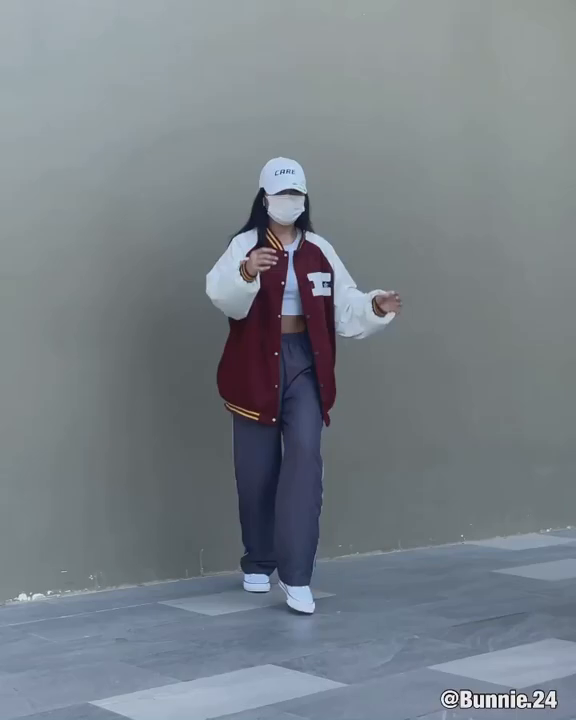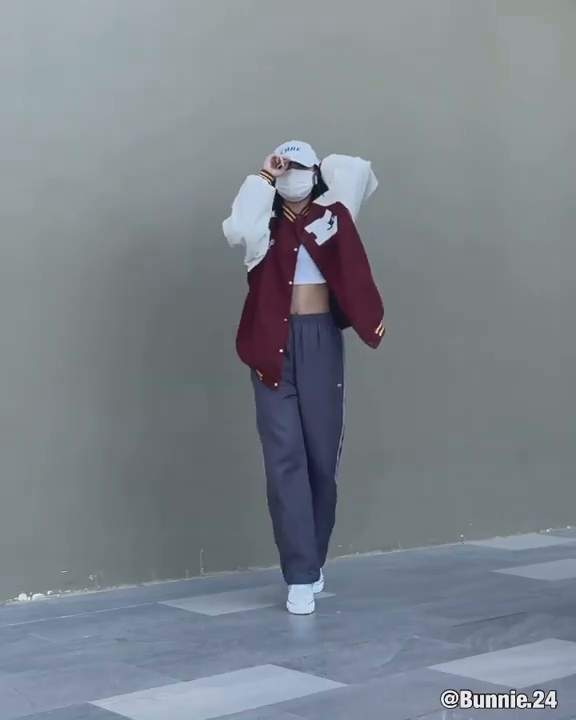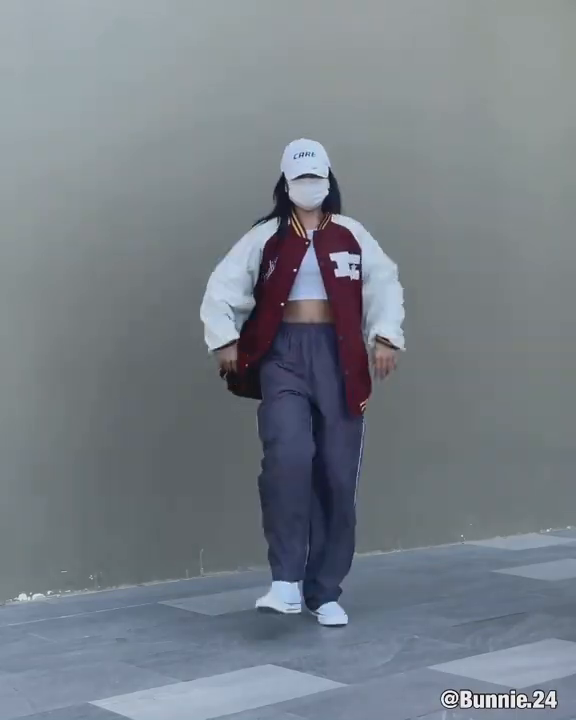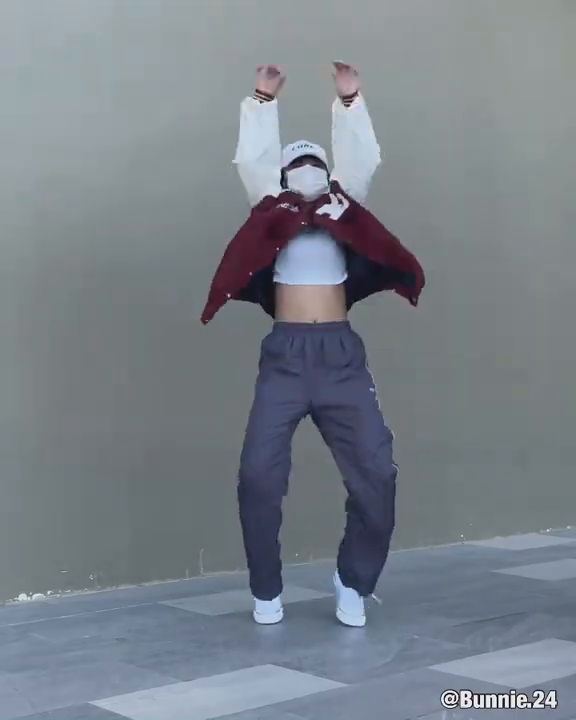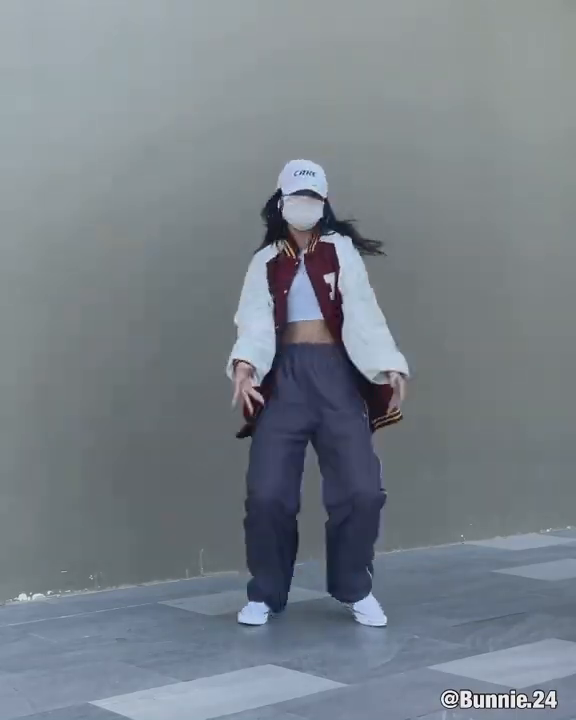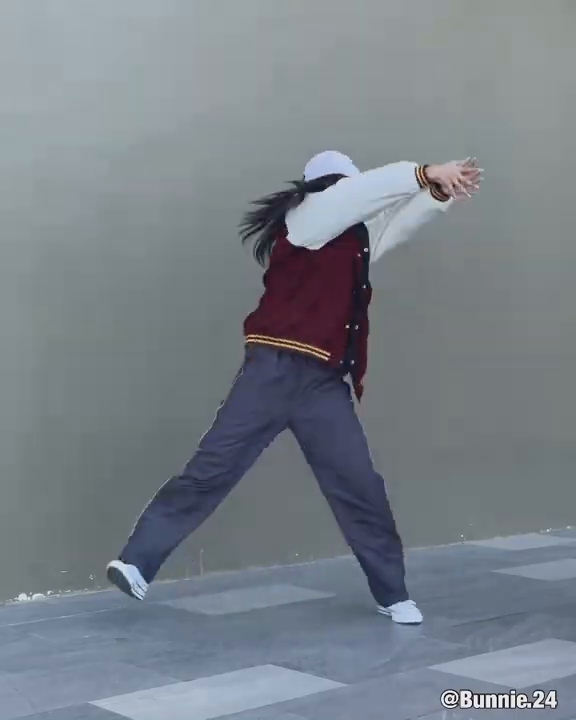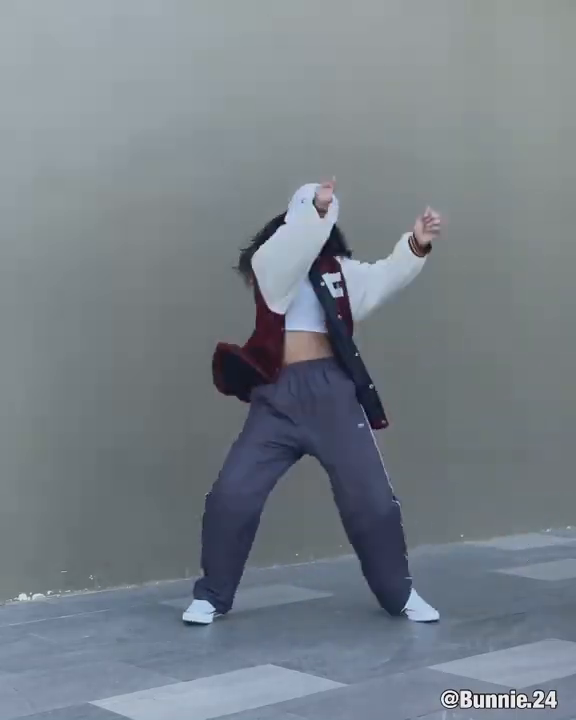
dt=0.7s
person 1, frame 1
left shoulder: (319, 251)
right shoulder: (246, 246)
left elbow: (346, 311)
right elbow: (221, 293)
left wrist: (375, 309)
right wrist: (246, 273)
left hip: (304, 365)
right hip: (256, 367)
left knee: (305, 459)
right knee: (258, 473)
left ankle: (296, 576)
right ankle: (259, 564)
person 1, frame 2
left shoulder: (333, 213)
right shoulder: (266, 228)
left elbow: (359, 172)
right elbow: (237, 227)
left wrist: (321, 165)
right wrist: (263, 178)
left hip: (321, 343)
right hip: (274, 347)
left knee: (322, 458)
right knee: (284, 458)
left ankle: (313, 560)
right ankle: (300, 575)
person 1, frame 3
left shoulder: (353, 234)
right shoulder: (266, 236)
left elbow: (381, 289)
right elbow: (229, 288)
left wrist: (385, 337)
right wrist: (225, 338)
left hip: (337, 358)
right hip: (284, 355)
left knee: (338, 476)
right knee: (288, 458)
left ankle: (323, 592)
right ankle: (285, 577)
person 1, frame 4
left shoulder: (340, 206)
right shoulder: (273, 209)
left elbow: (363, 157)
right elbow: (252, 159)
left wrist: (350, 101)
right wrist: (262, 98)
left hip: (340, 354)
right hip: (285, 356)
left knee: (375, 473)
right knee: (260, 472)
left ankle: (353, 583)
right ankle: (266, 591)
person 1, frame 5
left shoulder: (340, 250)
right shoulder: (268, 261)
left elbow: (363, 317)
right elbow: (255, 324)
left wrist: (392, 369)
right wrist: (244, 364)
left hip: (339, 378)
right hip: (284, 378)
left knee: (357, 490)
right knee: (270, 494)
left ankle: (352, 587)
right ankle: (265, 595)
person 1, frame 6
left shoulder: (350, 233)
right shoulder: (306, 217)
left elbow: (393, 214)
right elbow: (358, 194)
left wrist: (439, 190)
right wrist: (426, 172)
left hip: (322, 380)
right hip: (272, 369)
left knee: (359, 484)
right knee: (211, 468)
left ankle: (391, 593)
right ankle: (139, 560)
person 1, frame 7
left shoulder: (341, 266)
right shoulder: (268, 260)
left elbow: (378, 281)
right elbow: (286, 252)
left wrist: (416, 244)
right wrist: (314, 215)
left hip: (335, 401)
right hip: (280, 394)
left knee: (375, 507)
right knee: (232, 499)
left ankle: (398, 593)
right ankle: (212, 595)
